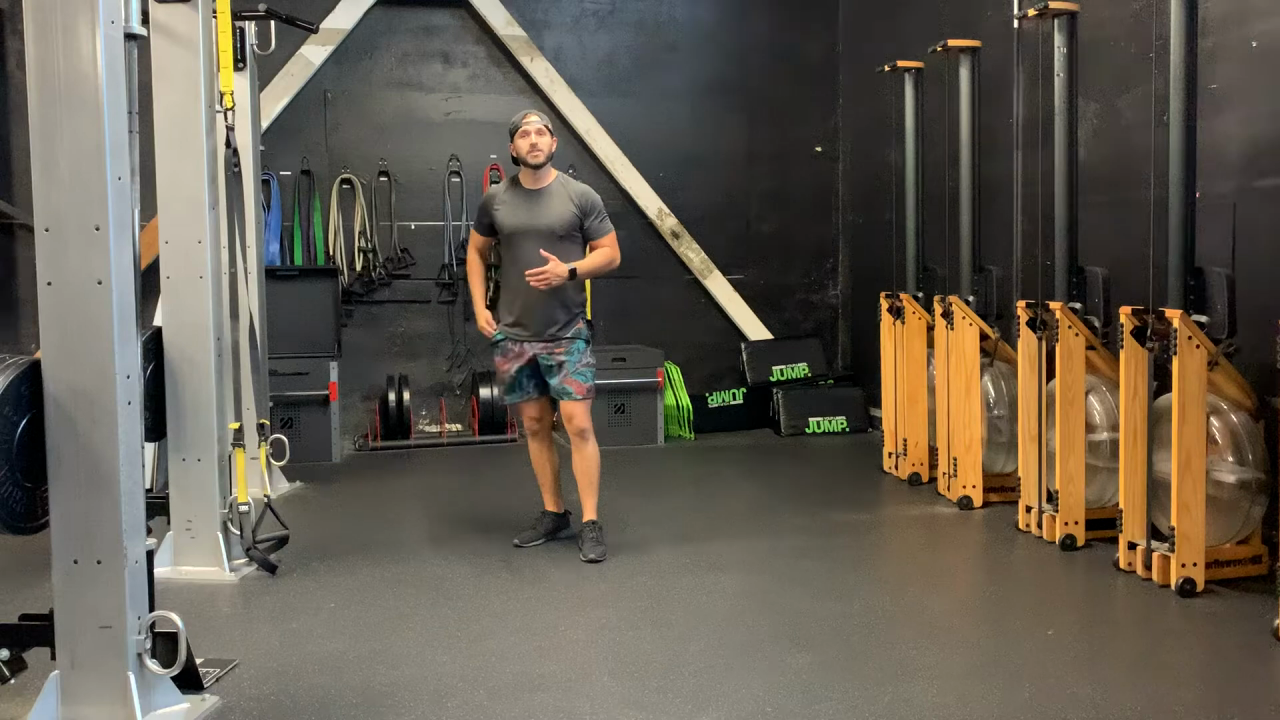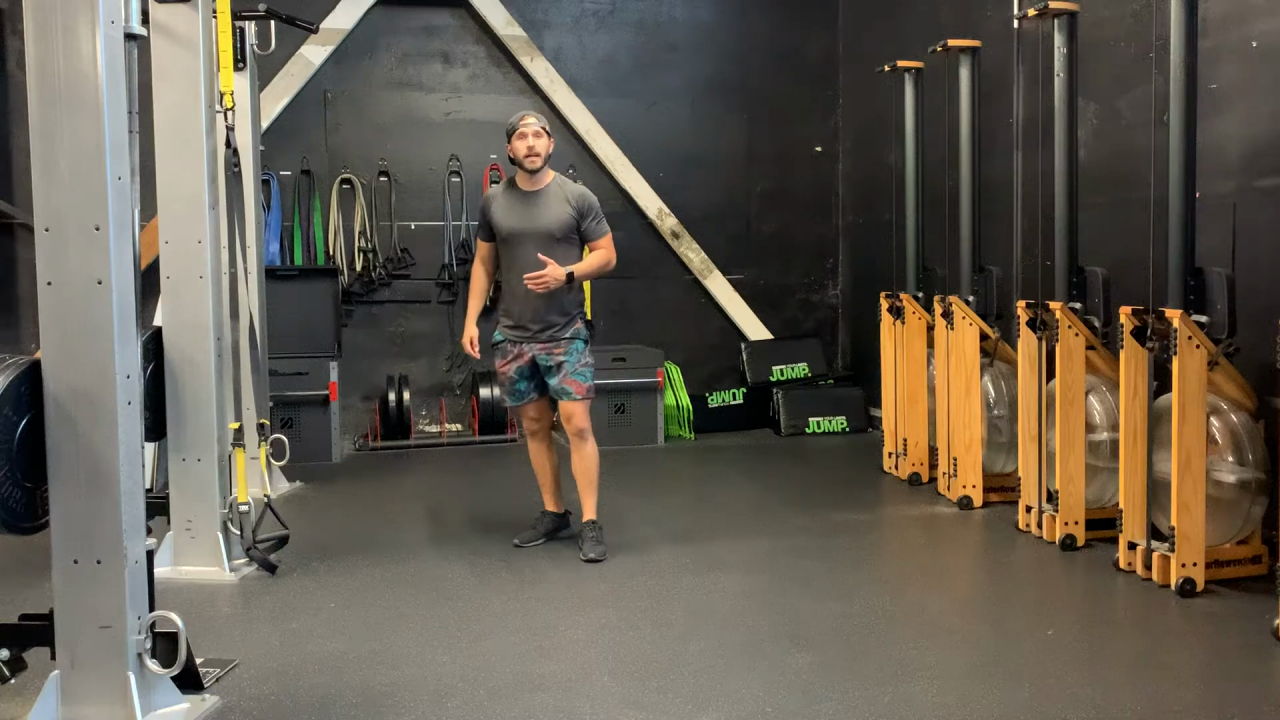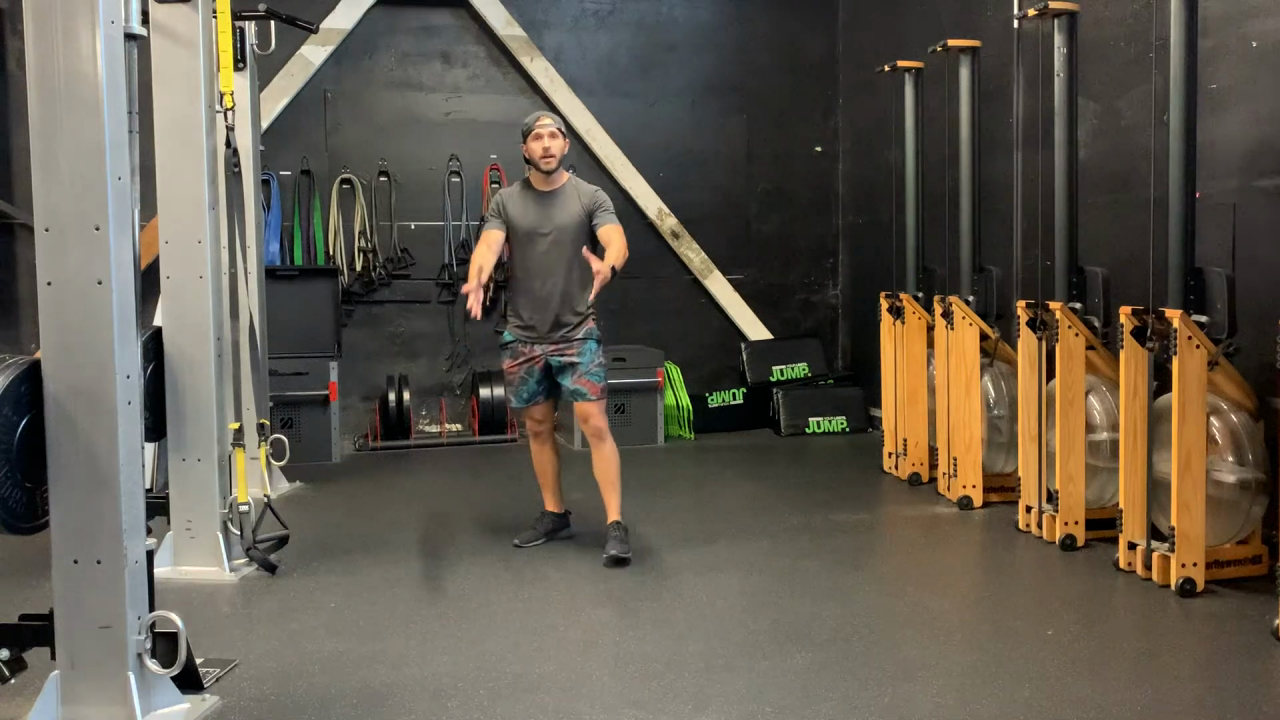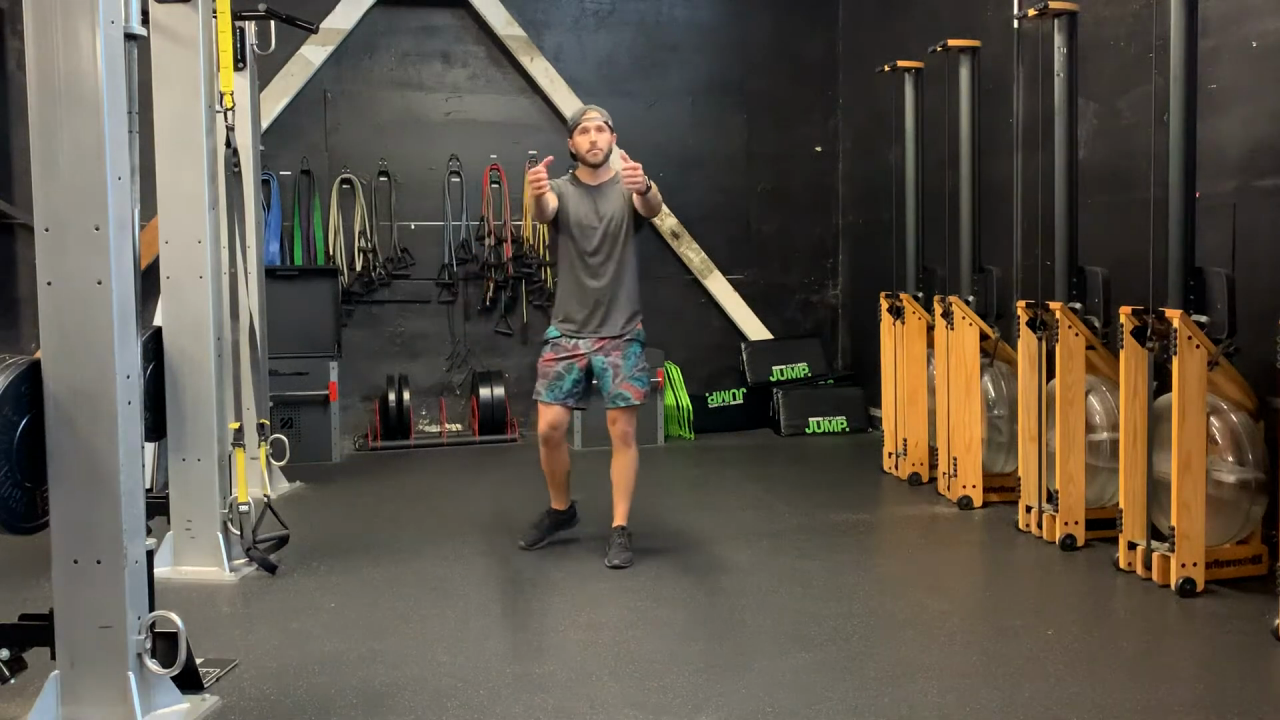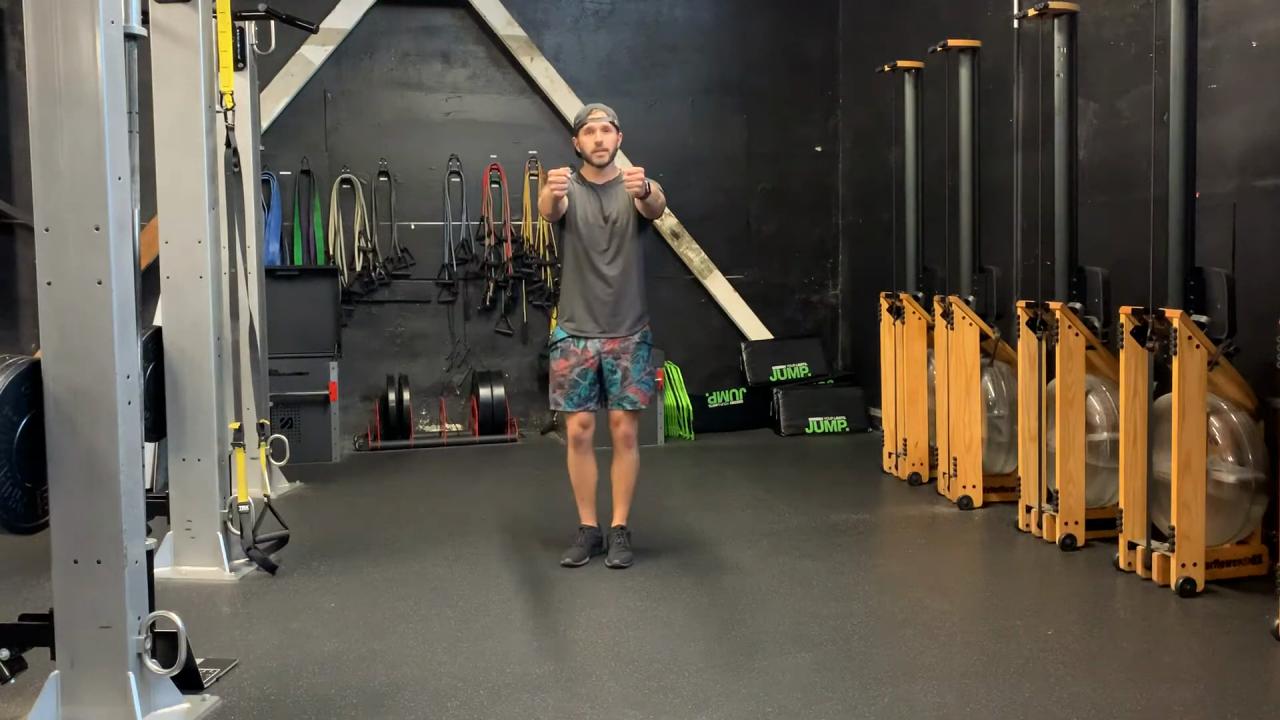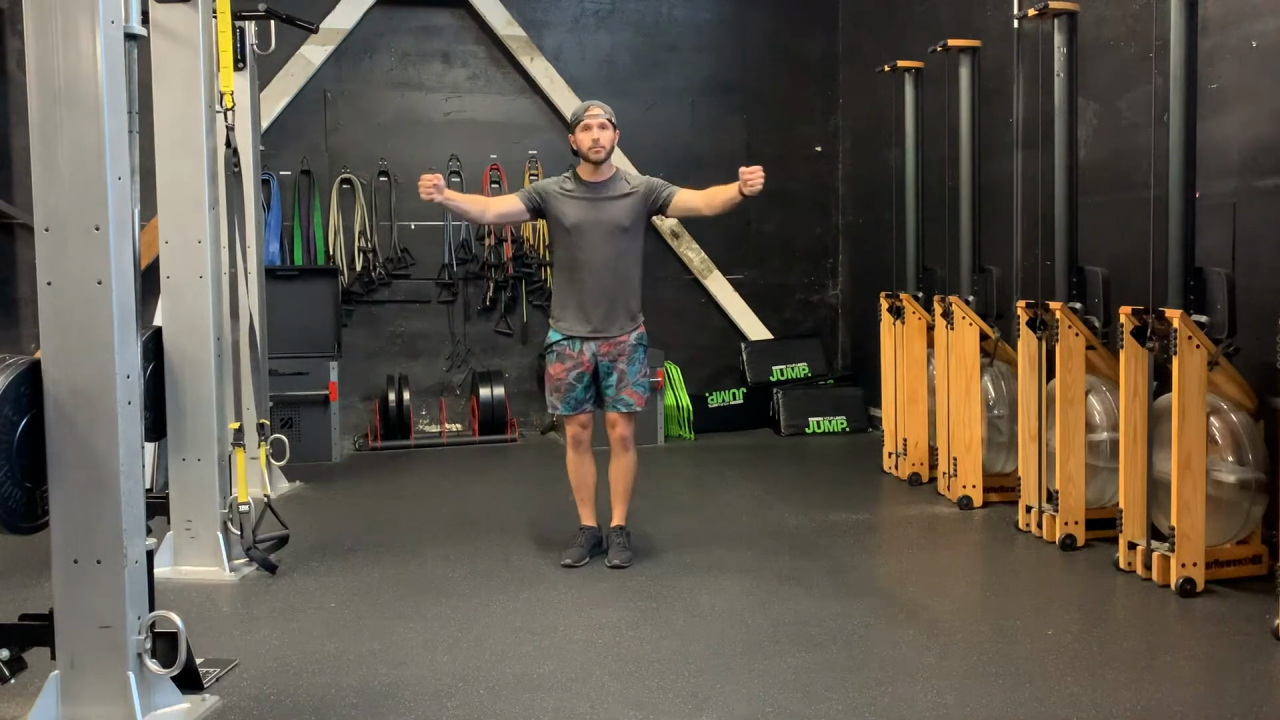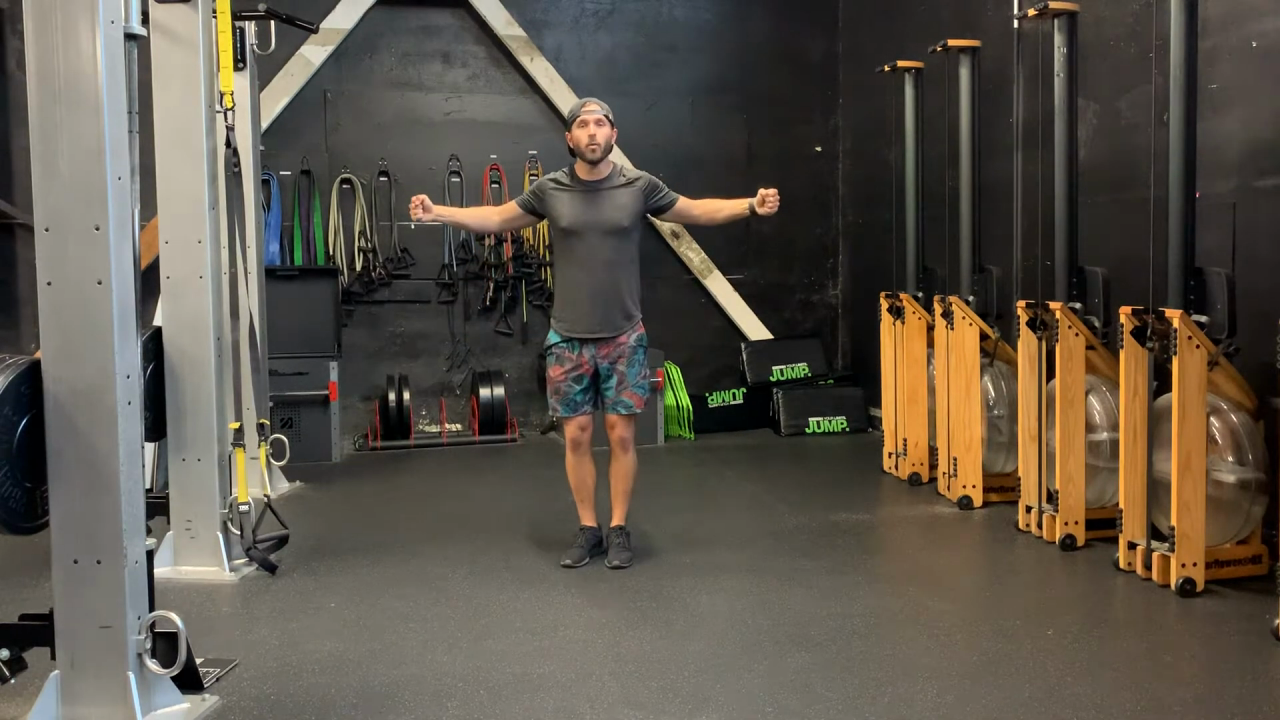
dt=0.5s
person 1, frame 1
left shoulder: (580, 196)
right shoulder: (495, 199)
left elbow: (610, 254)
right elbow: (476, 252)
left wrist: (569, 271)
right wrist: (480, 308)
left hip: (566, 333)
right hip: (513, 335)
left knee: (578, 425)
right knee: (535, 426)
left ankle: (591, 523)
right ankle: (553, 514)
person 1, frame 2
left shoulder: (577, 197)
right shoulder: (493, 201)
left elbow: (607, 255)
right elbow: (484, 263)
left wrist: (566, 274)
right wrist: (471, 320)
left hip: (565, 333)
right hip: (513, 336)
left knee: (577, 425)
right knee: (535, 426)
left ankle: (590, 523)
right ankle: (553, 513)
person 1, frame 3
left shoulder: (590, 196)
right shoulder: (506, 200)
left elbow: (616, 239)
right elbow: (488, 245)
left wrist: (608, 265)
right wrist: (476, 280)
left hip: (577, 333)
right hip: (524, 336)
left knee: (595, 425)
right knee: (538, 427)
left ankle: (616, 525)
right ankle: (555, 514)
person 1, frame 4
left shoulder: (631, 190)
right shoulder: (560, 189)
left elbow: (654, 207)
right elbow: (542, 212)
left wrist: (644, 186)
right wrist: (536, 192)
left hip: (621, 333)
right hip: (566, 332)
left knee: (623, 432)
right knee: (550, 429)
left ankle: (620, 529)
right ankle: (559, 509)
person 1, frame 5
left shoulder: (635, 189)
right shoulder: (567, 189)
left elbow: (656, 206)
right elbow: (550, 209)
left wrist: (646, 188)
right wrist: (551, 191)
left hip: (628, 334)
right hip: (574, 334)
left knee: (624, 433)
right knee: (579, 433)
left ankle: (619, 529)
right ankle: (588, 528)
person 1, frame 6
left shoulder: (642, 189)
right shoulder: (551, 192)
left elbow: (702, 203)
right elbow: (491, 210)
left wrist: (741, 189)
right wrist: (444, 196)
left hip: (625, 336)
right hip: (568, 336)
left knee: (622, 434)
right knee: (577, 435)
left ankle: (618, 529)
right ankle: (587, 528)
person 1, frame 7
left shoulder: (639, 186)
right shoulder: (549, 189)
left elbow: (696, 211)
right elbow: (497, 219)
left wrist: (751, 206)
right wrist: (437, 212)
left hip: (623, 336)
right hip: (568, 338)
left knee: (621, 435)
right knee: (576, 436)
left ankle: (618, 529)
right ankle: (588, 529)
